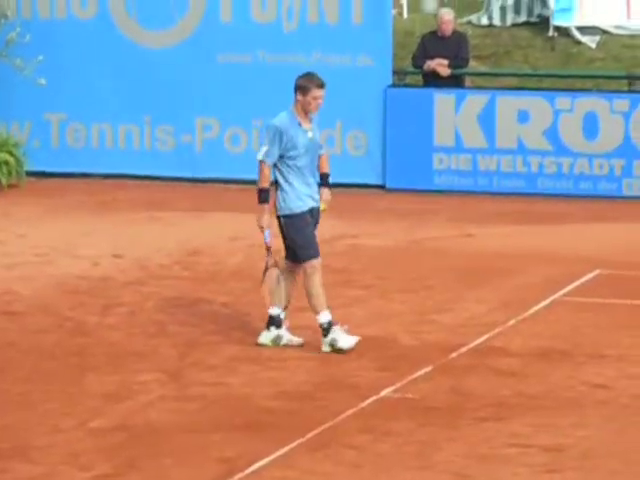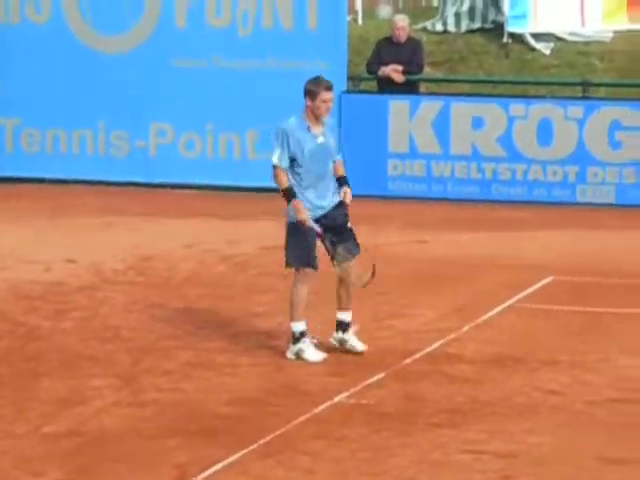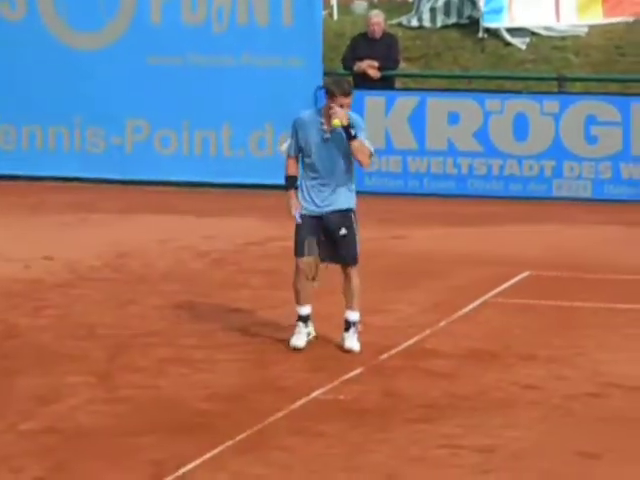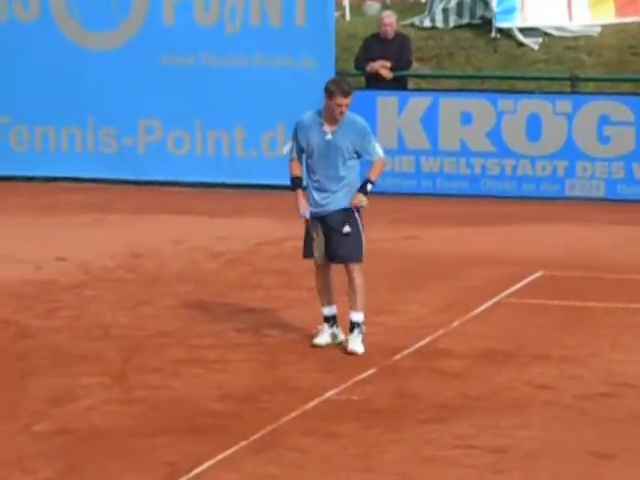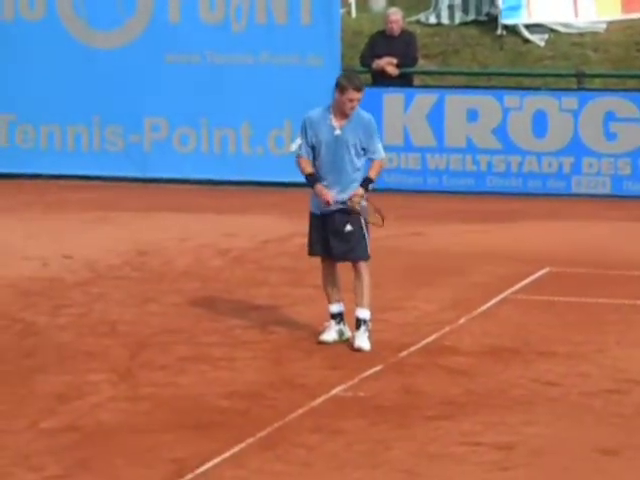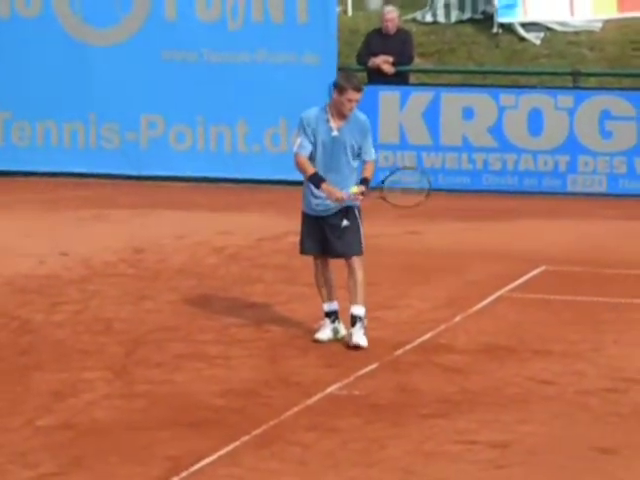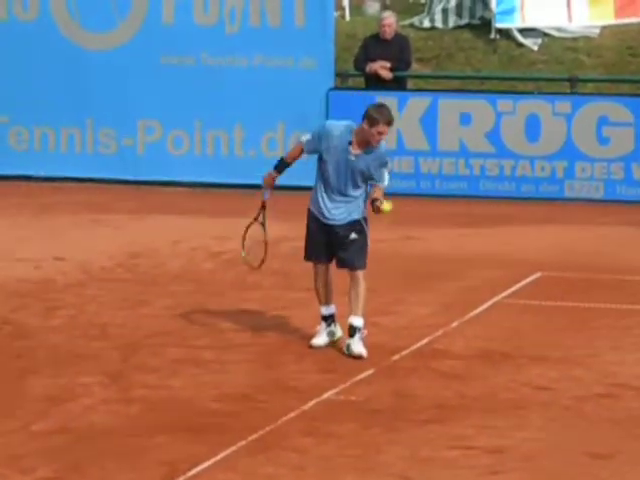
dt=0.5s
person 1, frame 1
left shoulder: (314, 123)
right shoulder: (280, 126)
right elbow: (265, 166)
left wrist: (325, 186)
right wrist: (263, 209)
left hip: (311, 204)
right hip: (293, 208)
left knee: (294, 265)
right knee: (313, 266)
left ankle: (274, 328)
right ankle: (329, 331)
person 1, frame 2
left shoulder: (329, 127)
right shoulder: (289, 130)
right elbow: (279, 170)
left wrist: (344, 185)
right wrist: (295, 203)
left hip: (332, 207)
right hip: (304, 214)
left knee: (347, 265)
right knee: (303, 273)
left ankle: (344, 330)
right ankle: (298, 340)
person 1, frame 3
left shoulder: (354, 123)
right shoulder: (303, 121)
left elbow: (366, 161)
right elbow: (293, 158)
left wrist: (347, 128)
right wrist: (292, 193)
left hip: (341, 206)
right hip: (308, 207)
left knee: (349, 267)
right knee: (303, 265)
left ankle: (351, 328)
right ankle: (304, 323)
person 1, frame 4
left shoulder: (358, 126)
right shoulder: (304, 124)
left elbow: (379, 159)
right elbow: (296, 160)
left wrist: (365, 189)
right wrist: (299, 193)
left hip: (346, 207)
right hip: (316, 207)
left knee: (353, 266)
right knee: (321, 265)
left ankle: (356, 329)
right ankle: (331, 325)
person 1, frame 5
left shoulder: (366, 122)
right shoulder: (312, 120)
left elbow: (378, 159)
right elbow: (302, 157)
left wrist: (364, 185)
right wrist: (317, 186)
left hip: (352, 206)
right hip: (322, 206)
left knee: (360, 263)
right knee: (327, 262)
left ankle: (363, 326)
right ankle: (337, 321)
person 1, frame 6
left shoulder: (361, 123)
right shoulder: (309, 119)
left elbow: (368, 160)
right elbow: (300, 159)
left wrist: (364, 184)
right wrist: (326, 186)
left hip: (347, 204)
right hip: (315, 205)
left knee: (354, 260)
right knee: (320, 261)
left ankle: (357, 324)
right ankle: (332, 320)
person 1, frame 7
left shoulder: (380, 154)
right shoulder: (331, 131)
left elbow: (378, 184)
right elbow: (300, 148)
left wrist: (377, 203)
right wrist: (276, 172)
left hip: (352, 217)
right hip: (320, 212)
left knee: (357, 272)
right knee: (320, 267)
left ankle: (355, 334)
right ankle: (329, 324)
